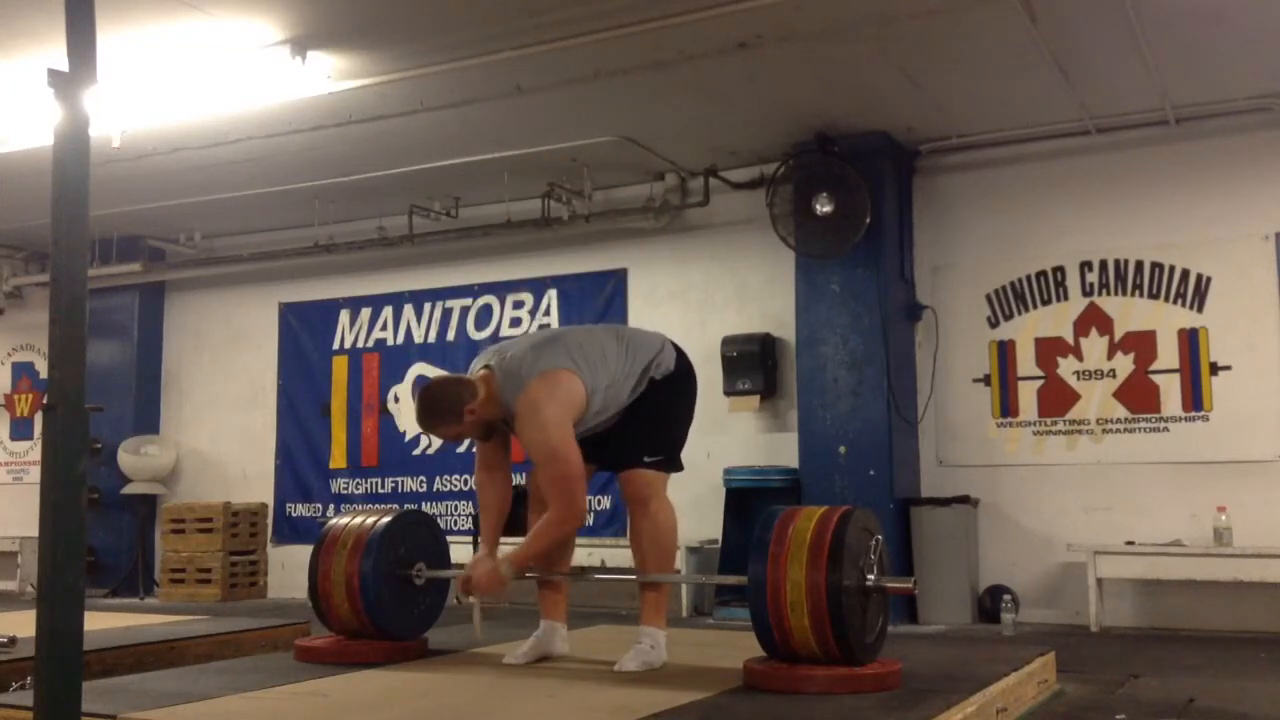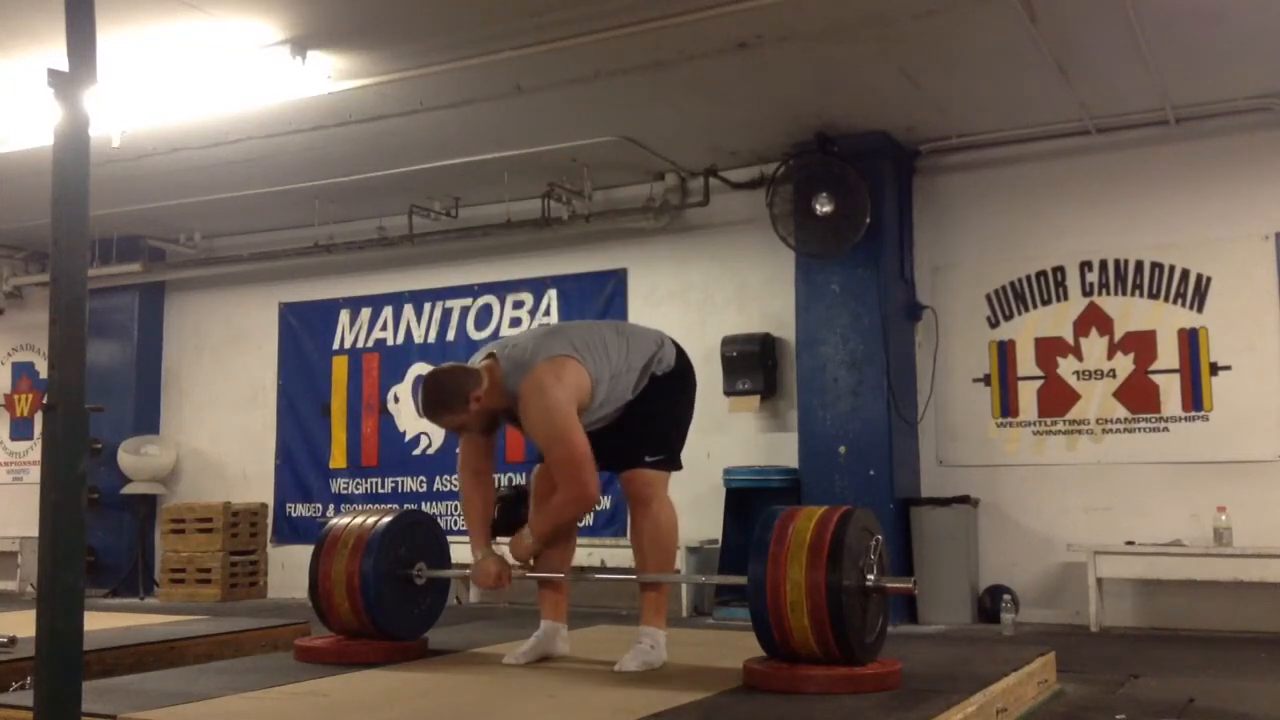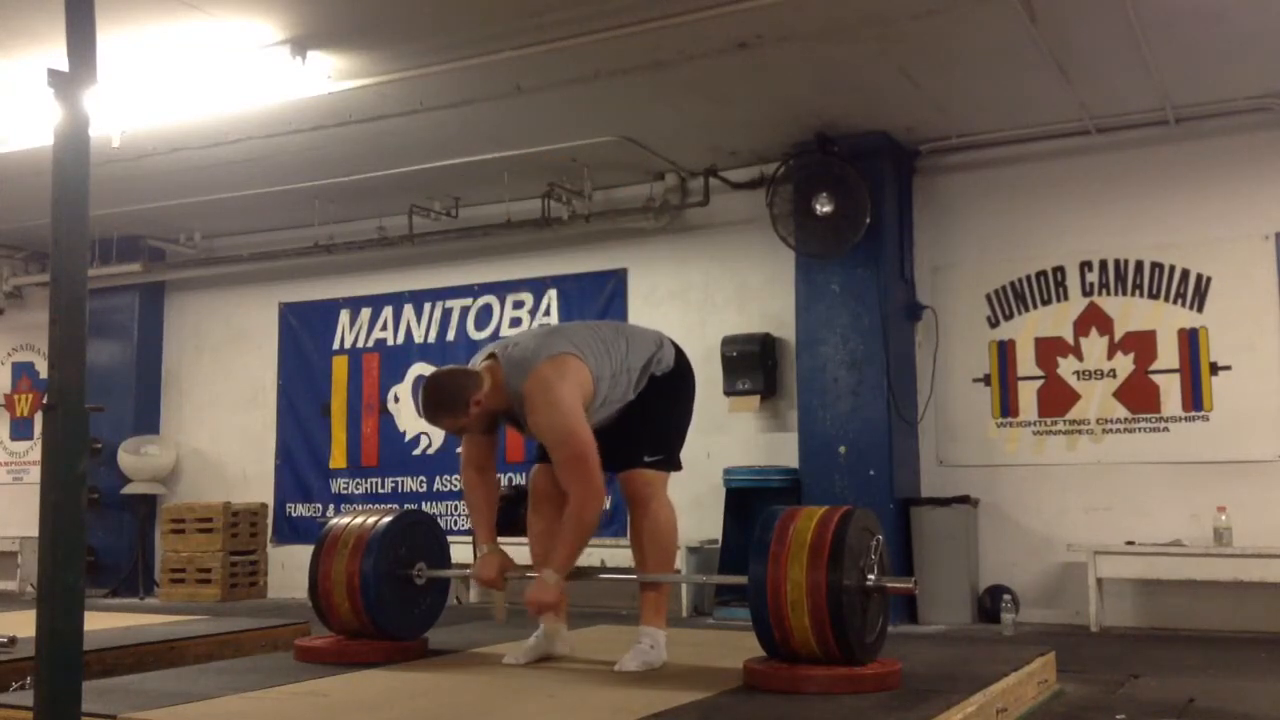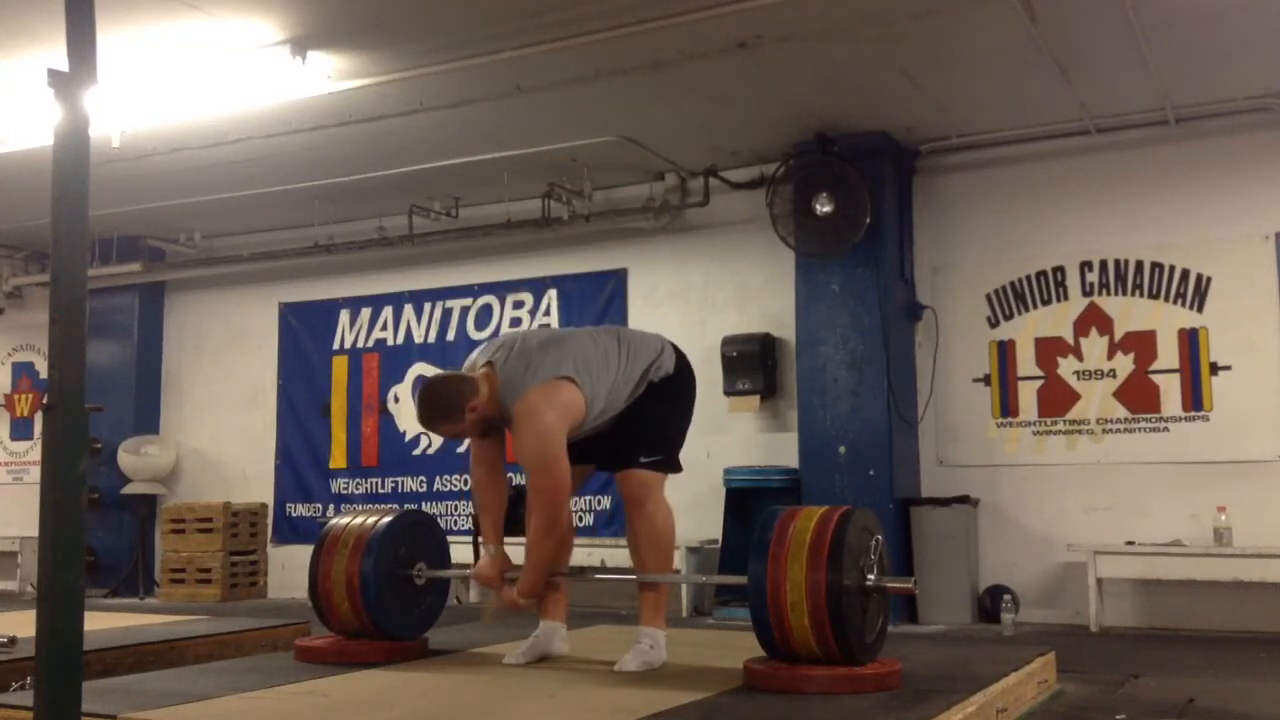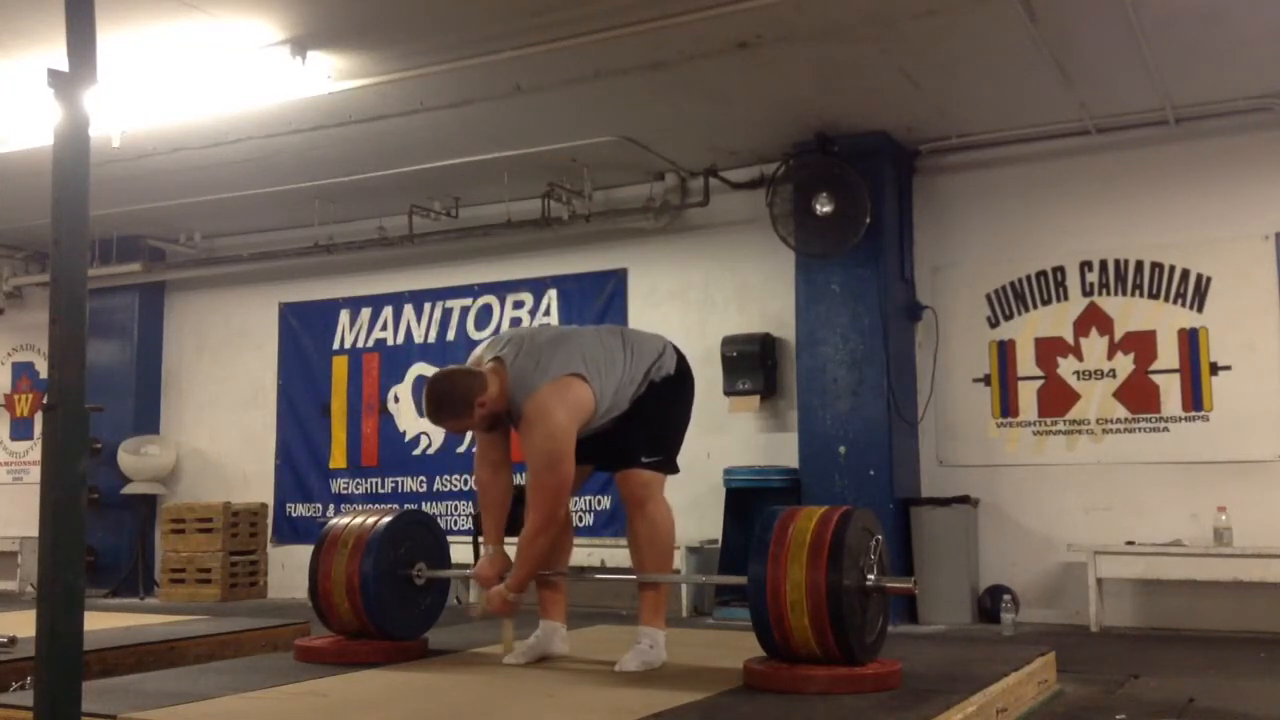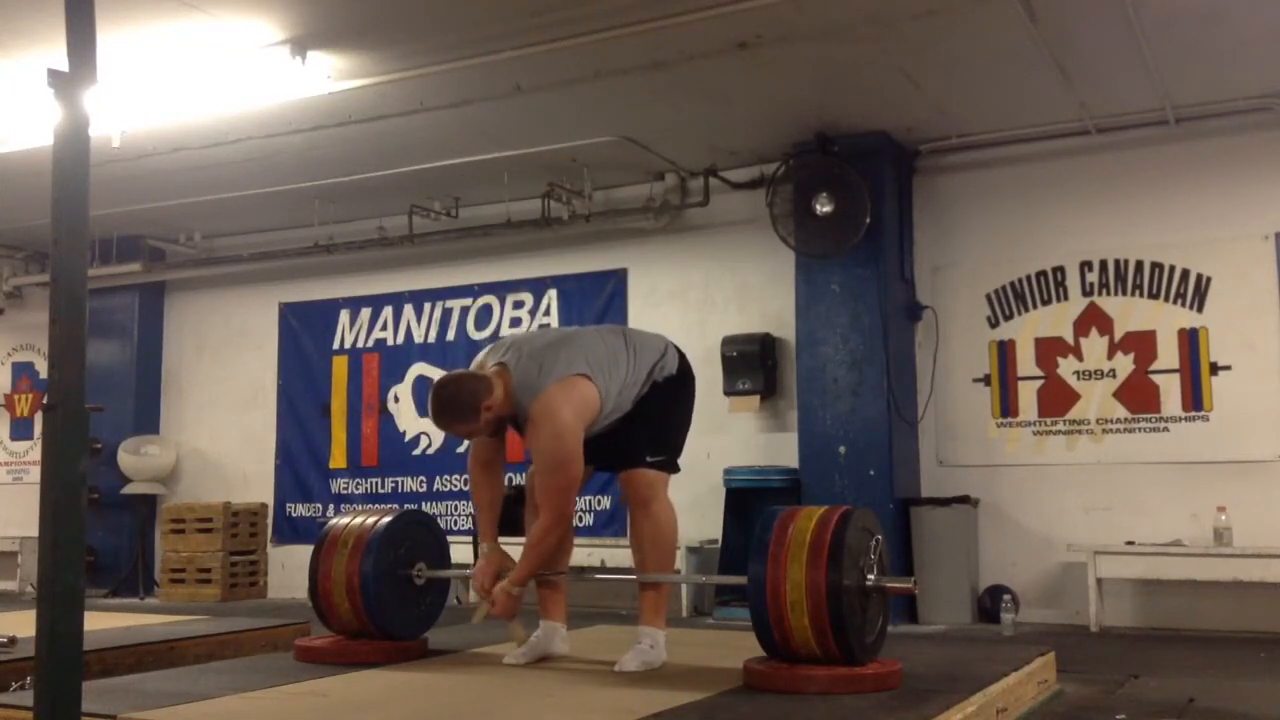
dt=0.4s
person 1, frame 1
left shoulder: (537, 409)
right shoulder: (479, 384)
left elbow: (570, 511)
right elbow: (491, 472)
left wrist: (505, 567)
right wrist: (486, 551)
left hip: (659, 377)
right hip: (606, 388)
left knee: (641, 488)
right knee: (544, 490)
left ankle: (652, 635)
right ankle: (552, 630)
person 1, frame 2
left shoulder: (542, 397)
right shoulder: (476, 381)
left elbow: (583, 492)
right elbow: (474, 473)
left wrist: (530, 537)
right wrist: (482, 553)
left hip: (658, 376)
right hip: (606, 391)
left knee: (643, 487)
right knee: (543, 488)
left ankle: (653, 635)
right ankle: (552, 630)
person 1, frame 3
left shoulder: (547, 397)
right shoulder: (474, 382)
left elbow: (589, 494)
right elbow: (476, 470)
left wrist: (552, 576)
right wrist: (486, 549)
left hip: (657, 376)
right hip: (605, 390)
left knee: (642, 487)
right knee: (543, 489)
left ankle: (652, 635)
right ankle: (551, 631)
person 1, frame 4
left shoulder: (536, 415)
right shoulder: (473, 379)
left elbow: (551, 520)
right elbow: (486, 470)
left wrist: (524, 592)
right wrist: (492, 549)
left hip: (657, 377)
right hip: (603, 384)
left knee: (638, 487)
right knee: (544, 494)
left ankle: (652, 635)
right ankle: (552, 630)
person 1, frame 5
left shoulder: (546, 412)
right shoulder: (479, 373)
left elbow: (546, 518)
right elbow: (492, 466)
left wrist: (511, 589)
right wrist: (492, 549)
left hip: (657, 378)
right hip: (605, 381)
left knee: (638, 488)
right knee: (543, 490)
left ankle: (652, 635)
right ankle: (552, 630)
person 1, frame 6
left shoulder: (553, 414)
right shoulder: (481, 380)
left elbow: (556, 516)
right elbow: (484, 466)
left wrist: (514, 585)
right wrist: (488, 548)
left hip: (658, 379)
right hip: (605, 380)
left knee: (642, 487)
right knee: (540, 490)
left ankle: (652, 635)
right ankle: (552, 630)
